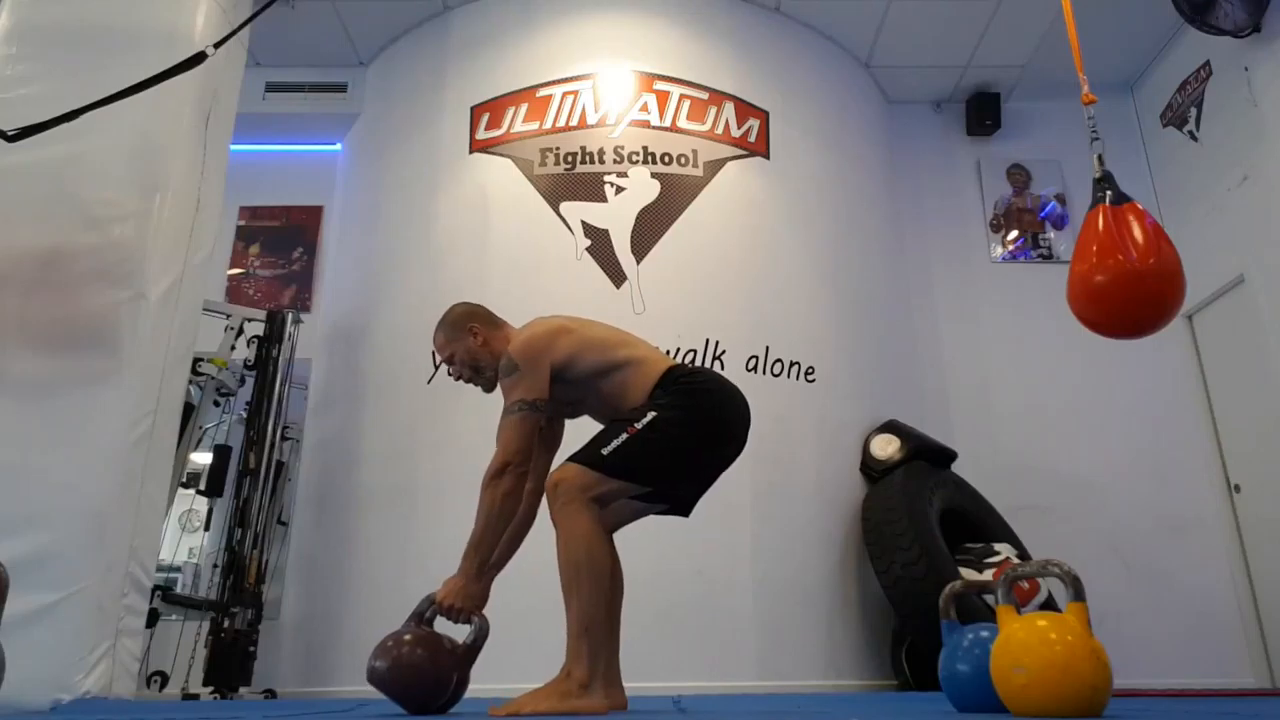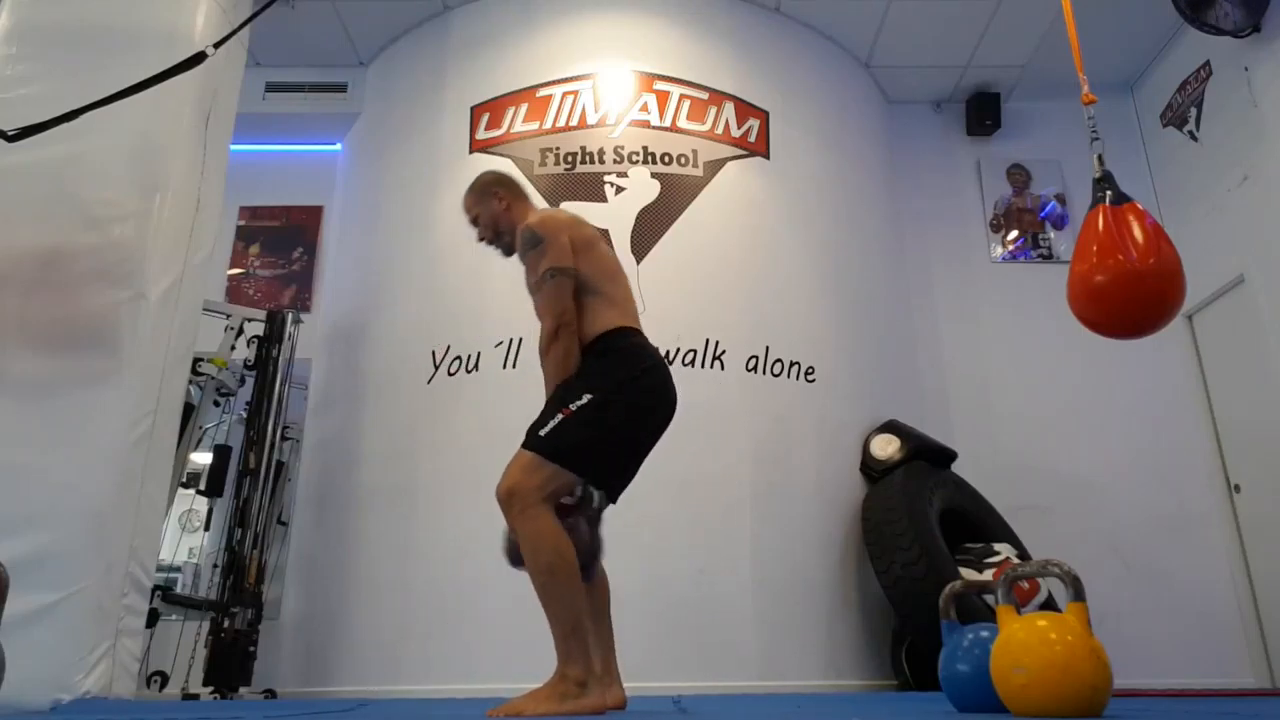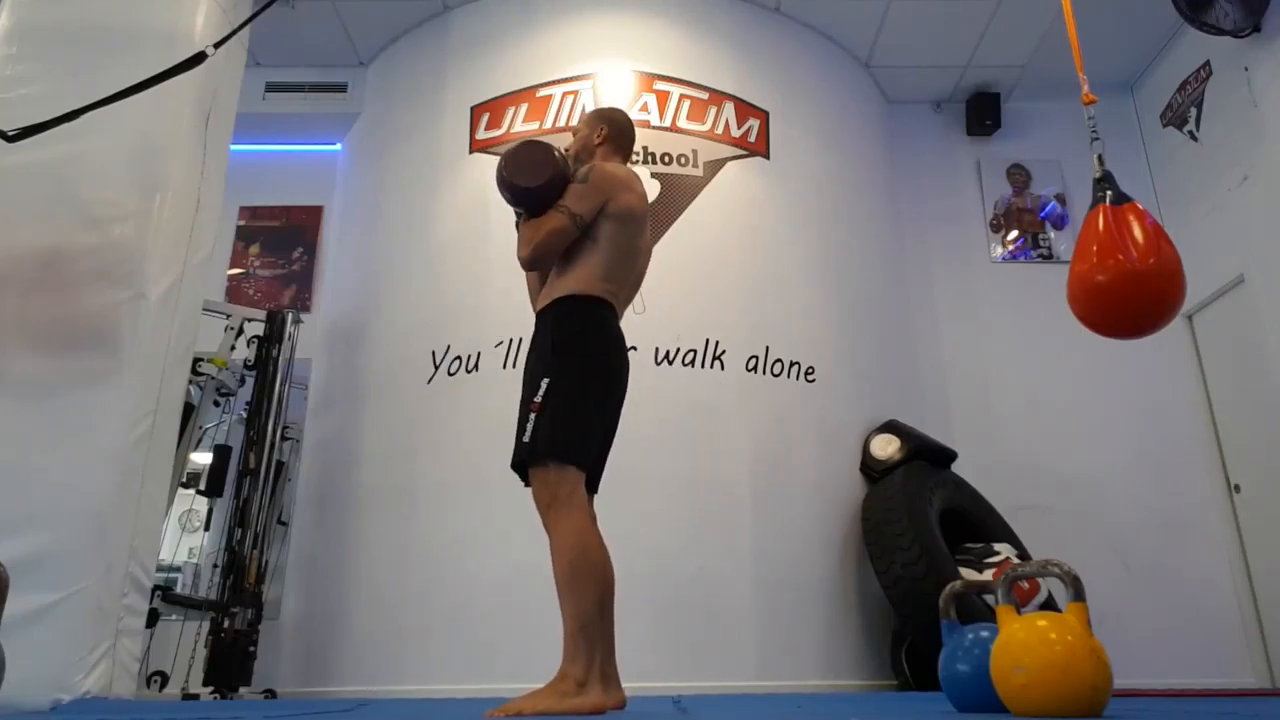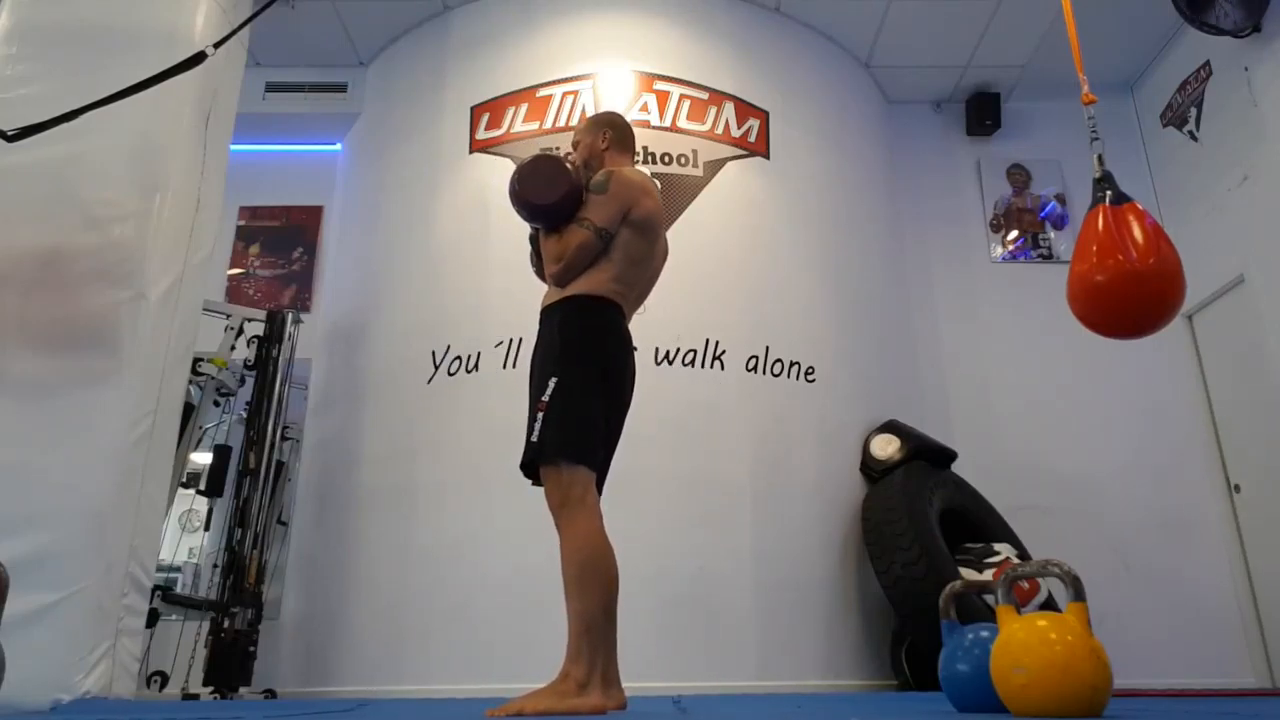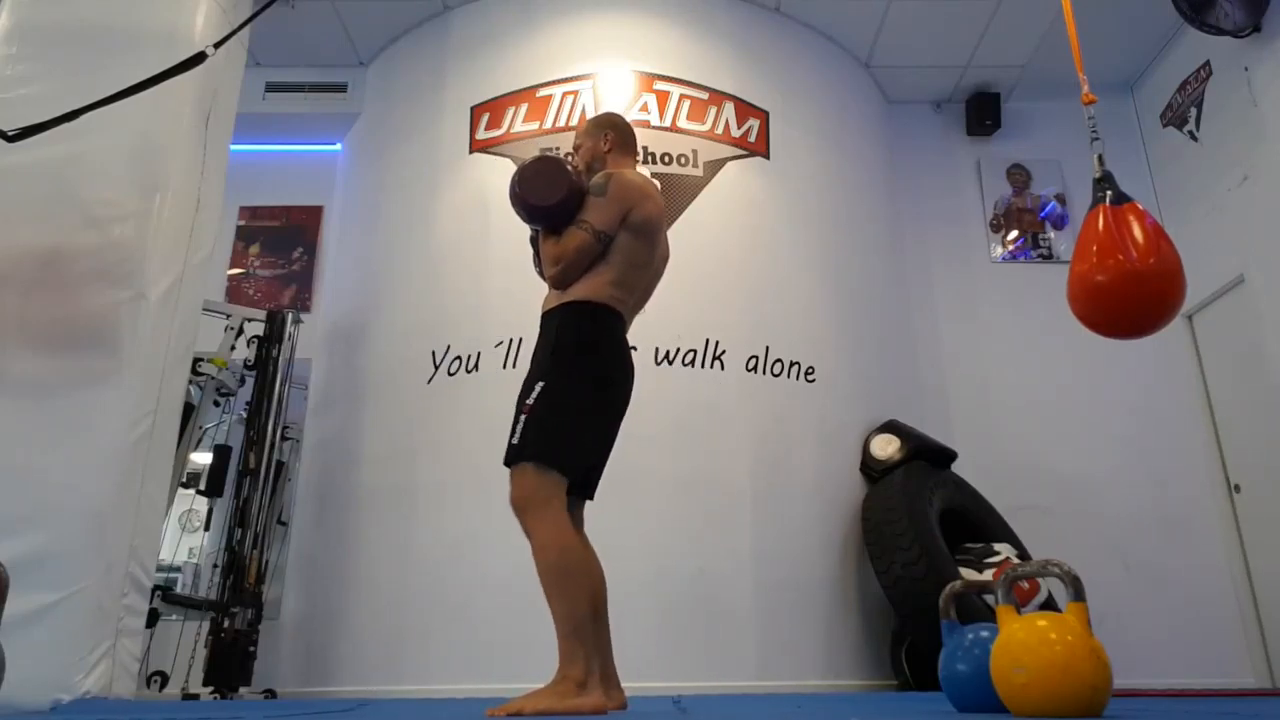
dt=1s
person 1, frame 1
left shoulder: (523, 351)
right shoulder: (544, 368)
left elbow: (508, 472)
right elbow: (531, 483)
left wrist: (468, 575)
right wrist: (486, 574)
left hip: (698, 404)
right hip: (709, 411)
left knee: (572, 491)
right knee: (586, 519)
left ankle: (583, 683)
right ankle: (604, 683)
person 1, frame 2
left shoulder: (542, 230)
right shoulder: (572, 241)
left elbow: (559, 334)
left wrist: (549, 424)
right wrist: (558, 428)
left hip: (620, 375)
right hip: (641, 381)
left knee: (520, 490)
right knee: (554, 519)
person 1, frame 3
left shoulder: (601, 176)
right shoulder: (627, 211)
left elbow: (531, 252)
right wrist: (543, 210)
left hip: (573, 337)
right hip: (593, 343)
left knee: (559, 497)
right knee: (571, 505)
person 1, frame 4
left shoulder: (617, 182)
right shoulder: (649, 219)
left elbow: (559, 265)
right wrist: (561, 219)
left hip: (577, 332)
right hip: (604, 341)
left knee: (570, 500)
right knee: (577, 505)
person 1, frame 5
left shoulder: (616, 184)
right shoulder: (648, 217)
left elbow: (558, 270)
left wrist: (548, 221)
right wrist: (558, 225)
left hip: (577, 344)
right hip: (601, 353)
left knee: (536, 500)
right knee: (556, 517)
